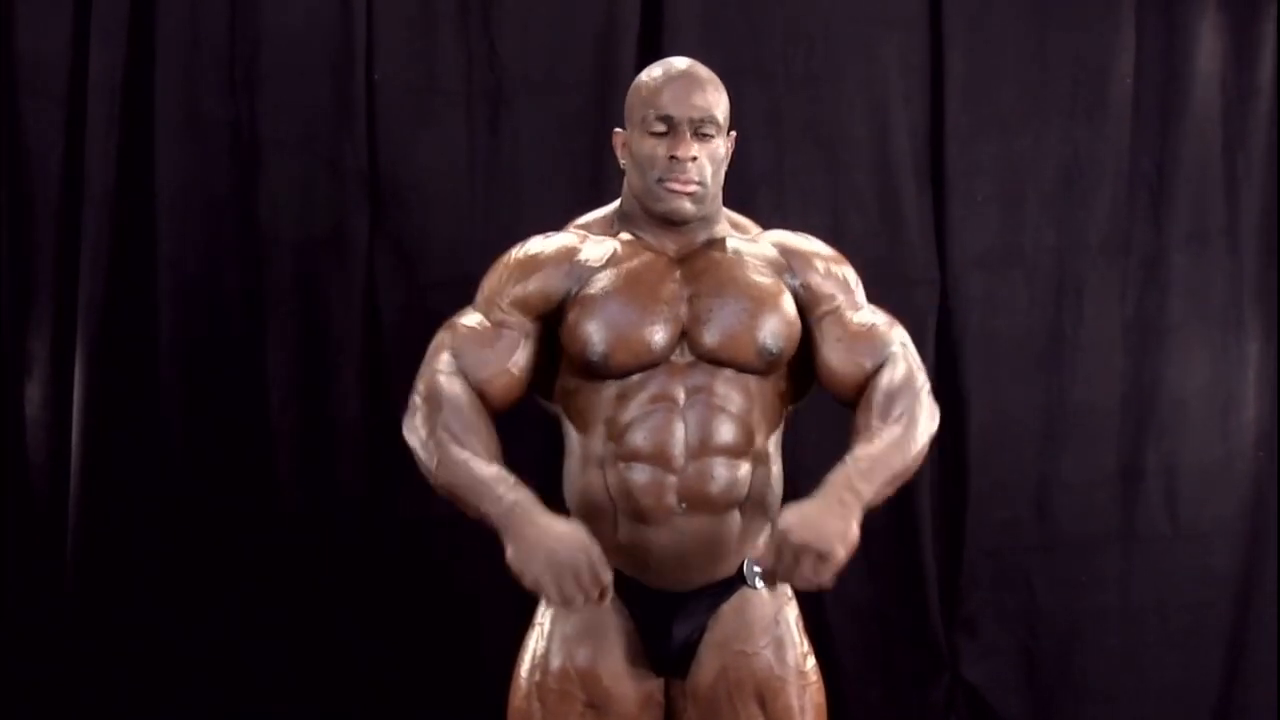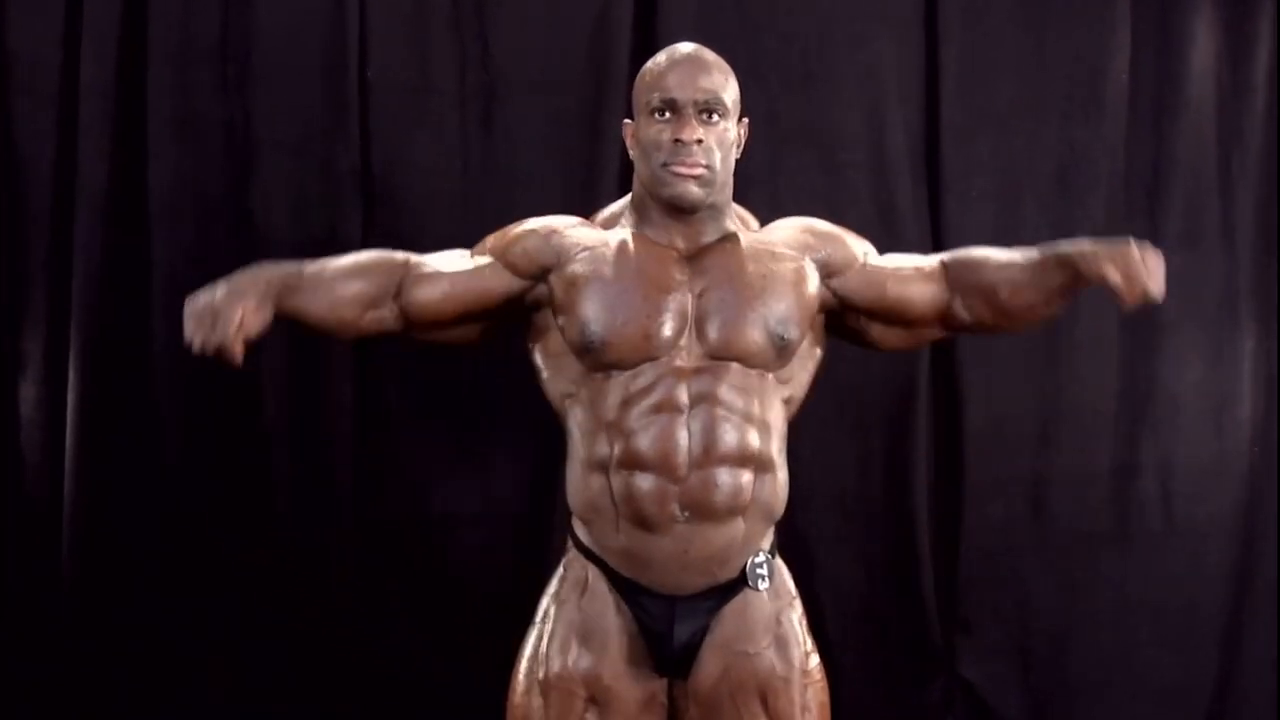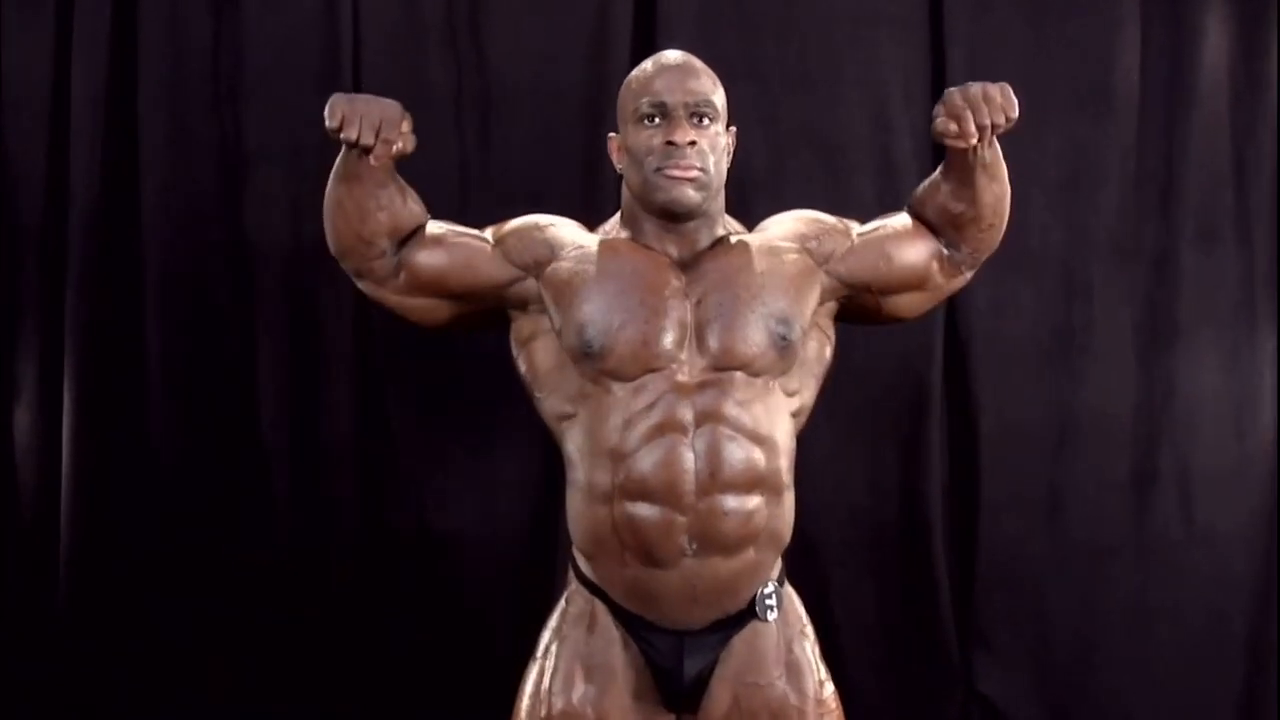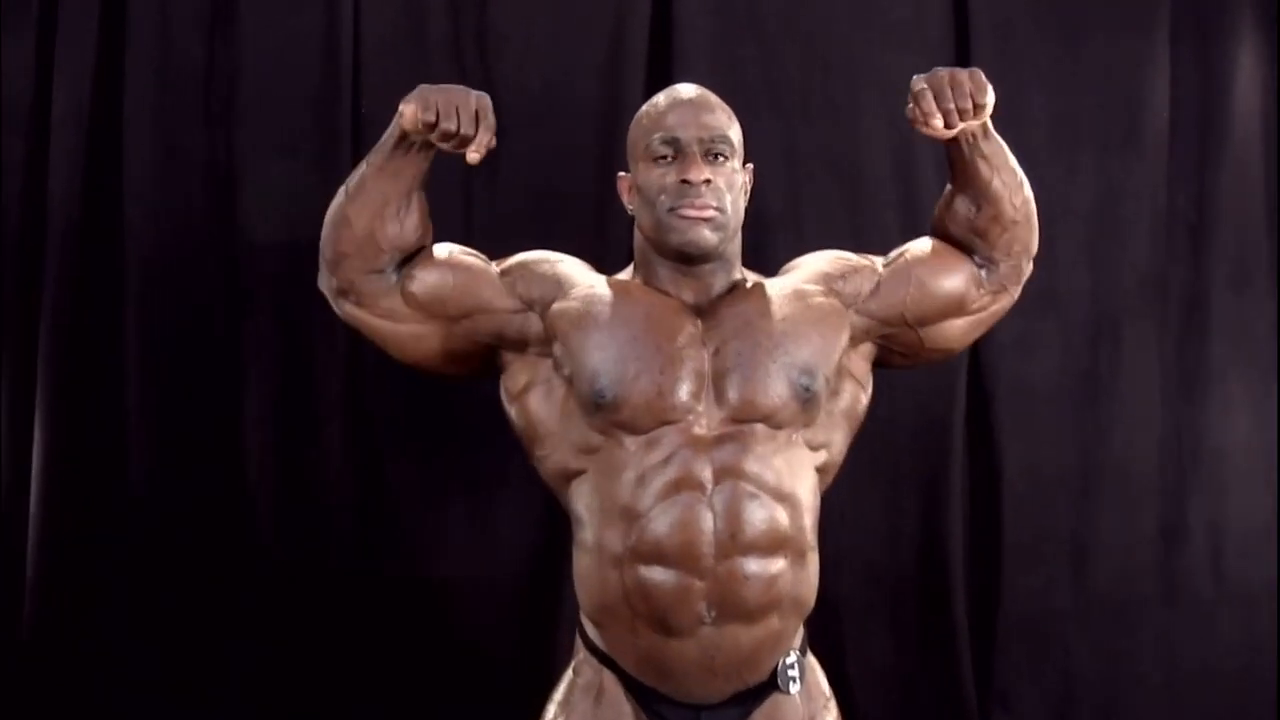
dt=0.5s
person 1, frame 1
left shoulder: (797, 268)
right shoulder: (551, 268)
left elbow: (903, 391)
right elbow: (439, 402)
left wrist: (843, 499)
right wrist: (519, 517)
left hip: (746, 603)
right hip: (596, 602)
person 1, frame 2
left shoulder: (806, 260)
right shoulder: (557, 256)
left elbow: (961, 288)
right elbow: (393, 288)
left wrist: (1075, 260)
right wrist: (269, 286)
left hip: (749, 604)
right hip: (600, 601)
person 1, frame 3
left shoulder: (804, 259)
right shoulder: (550, 264)
left elbow: (953, 243)
right elbow: (381, 256)
left wrist: (972, 150)
right wrist: (364, 159)
left hip: (757, 633)
right hip: (605, 633)
person 1, frame 4
left shoulder: (832, 308)
right shoulder: (553, 310)
left elbow: (995, 264)
right elbow: (361, 277)
left wrist: (971, 136)
right wrist: (410, 139)
